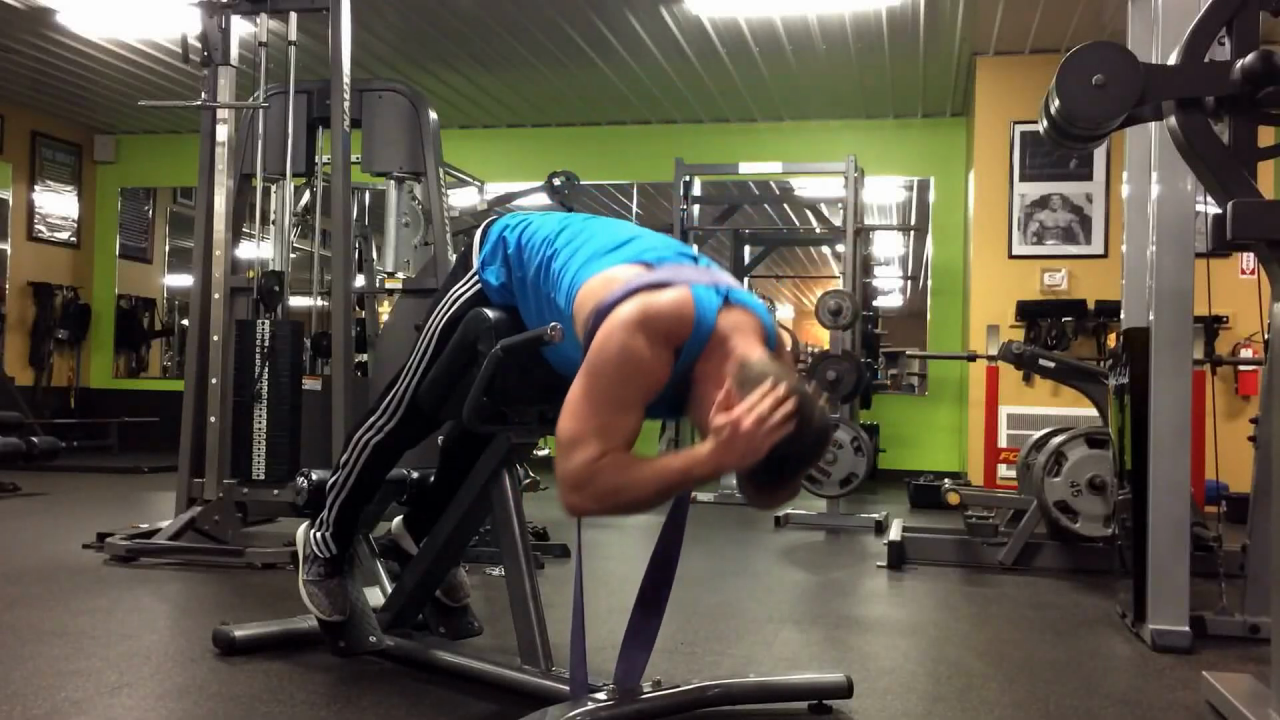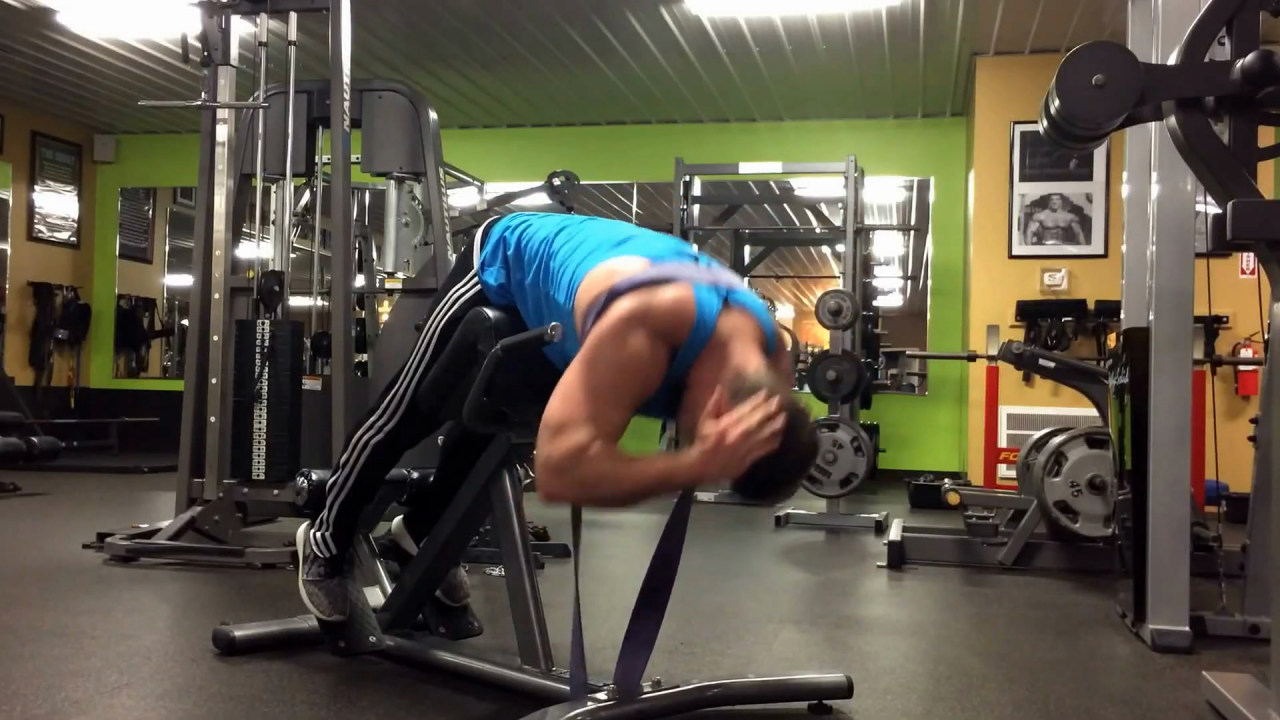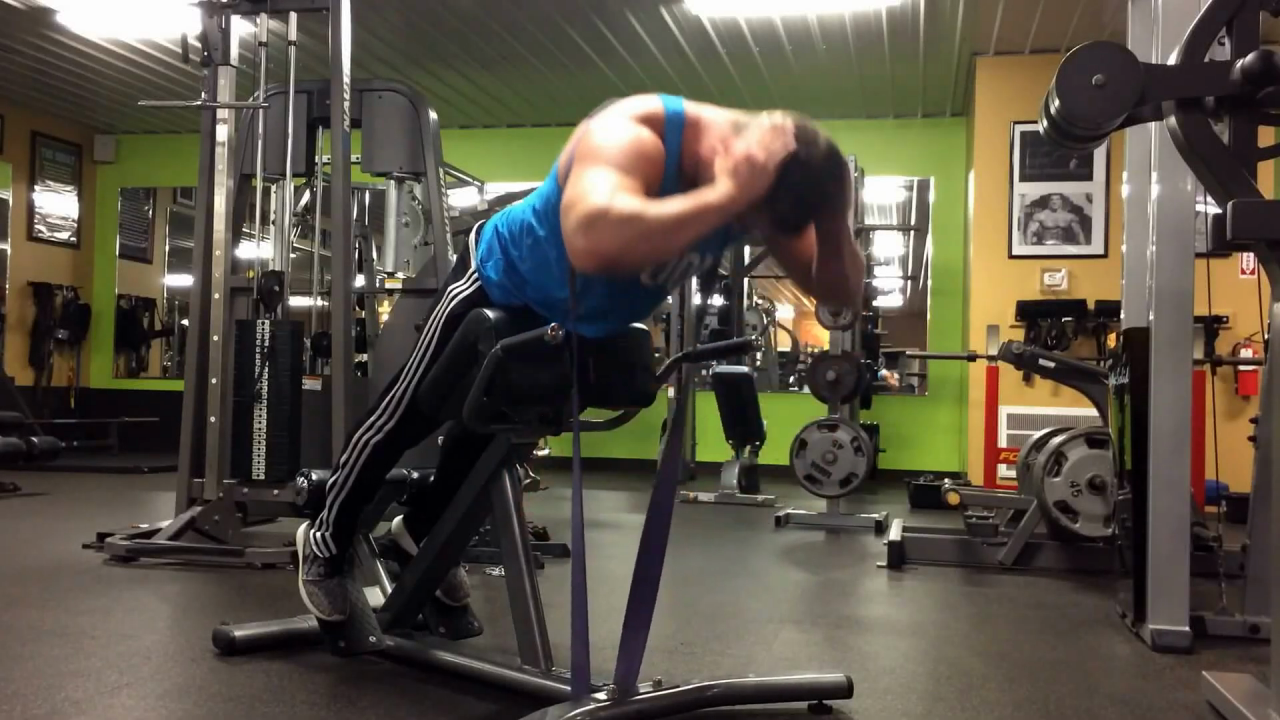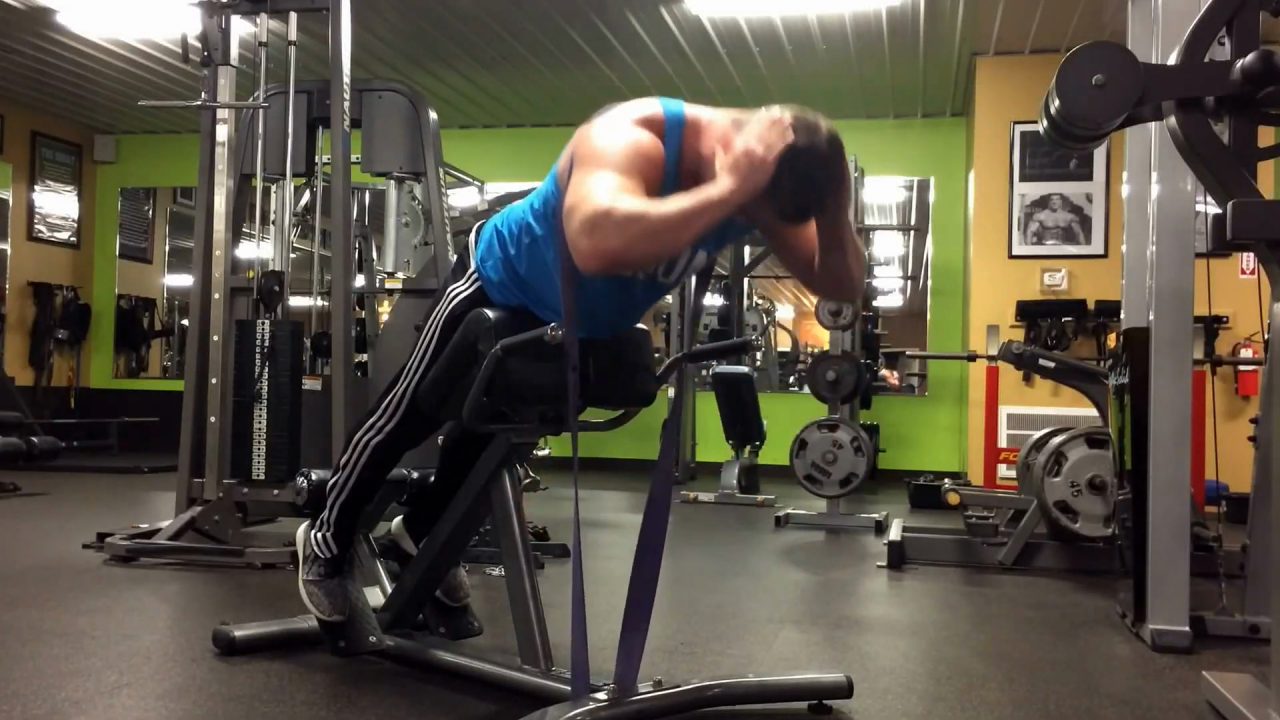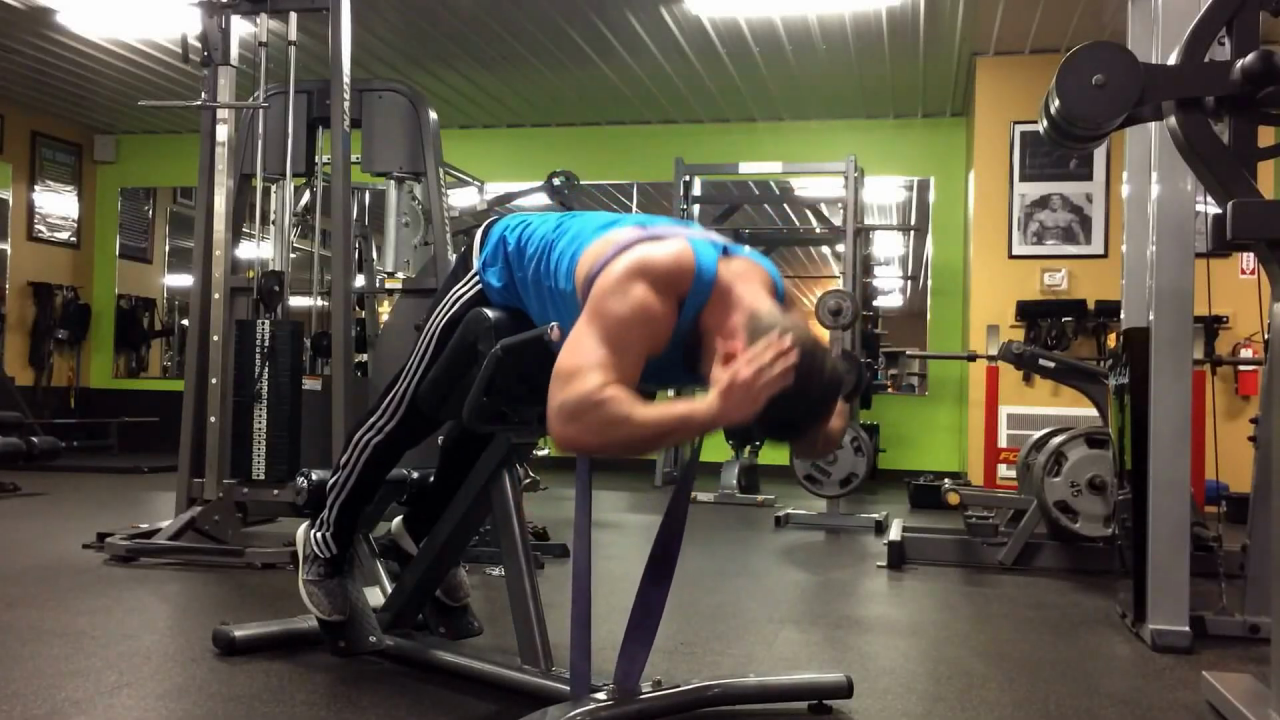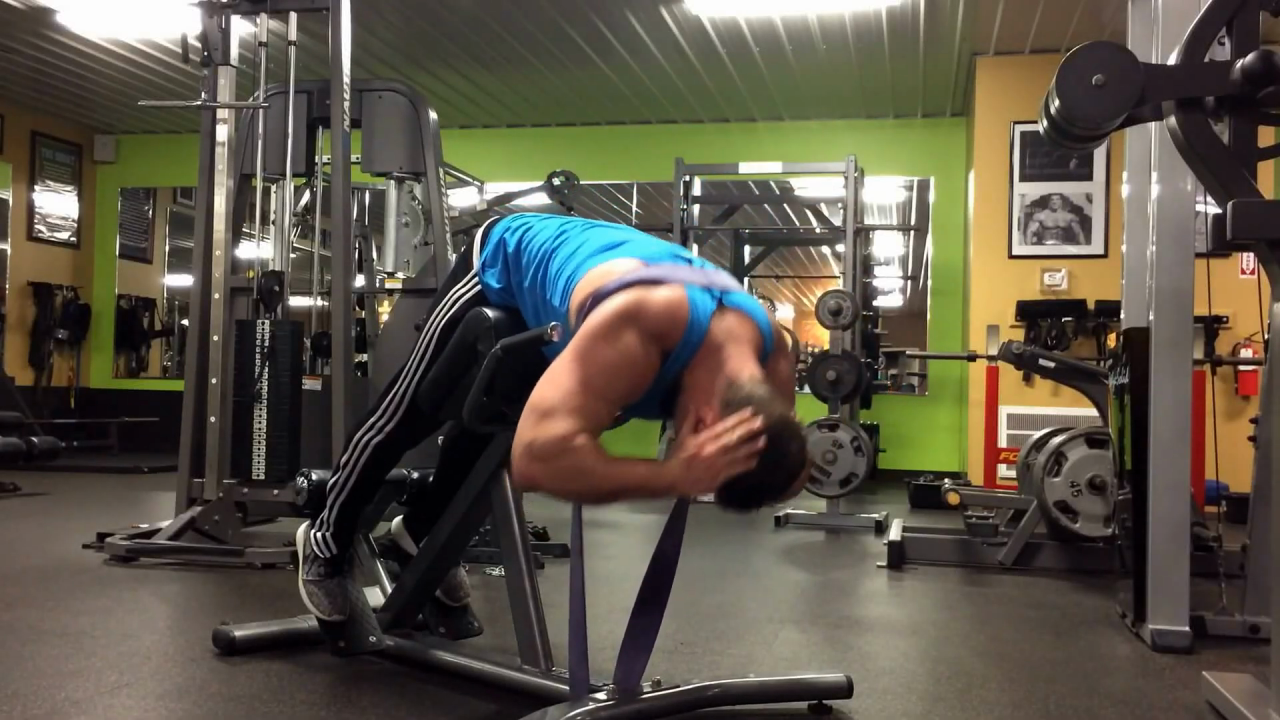
dt=0.4s
person 1, frame 1
left shoulder: (764, 349)
right shoulder: (645, 327)
left elbow: (765, 485)
right elbow: (581, 484)
right wrist: (717, 455)
left hip: (564, 284)
right hip: (507, 267)
right knee: (407, 419)
left ankle: (422, 530)
right ankle: (326, 545)
person 1, frame 2
left shoulder: (767, 357)
right shoulder: (643, 325)
left elbow: (763, 461)
right elbow: (559, 469)
right wrist: (700, 462)
right hip: (508, 266)
right knee: (407, 419)
left ankle: (422, 530)
right ankle: (325, 545)
person 1, frame 3
left shoulder: (768, 189)
right shoulder: (632, 135)
left elbow: (841, 292)
right elbow: (593, 241)
left wrist: (832, 217)
right wrist: (725, 195)
left hip: (574, 321)
right hip: (501, 283)
left knee: (491, 433)
right knee: (405, 420)
left ankle: (425, 532)
right ankle: (327, 543)
person 1, frame 4
left shoulder: (757, 179)
right shoulder: (630, 136)
left elbow: (842, 286)
right elbow: (597, 243)
left wrist: (833, 211)
right wrist: (728, 189)
right hip: (502, 284)
right knee: (406, 420)
left ankle: (423, 531)
right ankle: (326, 543)
person 1, frame 5
left shoulder: (773, 309)
right shoulder: (646, 287)
left elbow: (813, 415)
right elbow: (571, 419)
left wrist: (823, 427)
right wrist: (713, 409)
left hip: (563, 301)
right hip: (505, 272)
right knee: (411, 416)
left ankle: (424, 530)
right ankle: (327, 543)
person 1, frame 6
left shoulder: (769, 354)
right shoulder: (636, 326)
left elbow: (774, 456)
right elbow: (536, 456)
left wrist: (785, 474)
right wrist: (674, 475)
right hip: (508, 267)
right knee: (410, 417)
left ankle: (423, 530)
right ankle: (327, 544)
